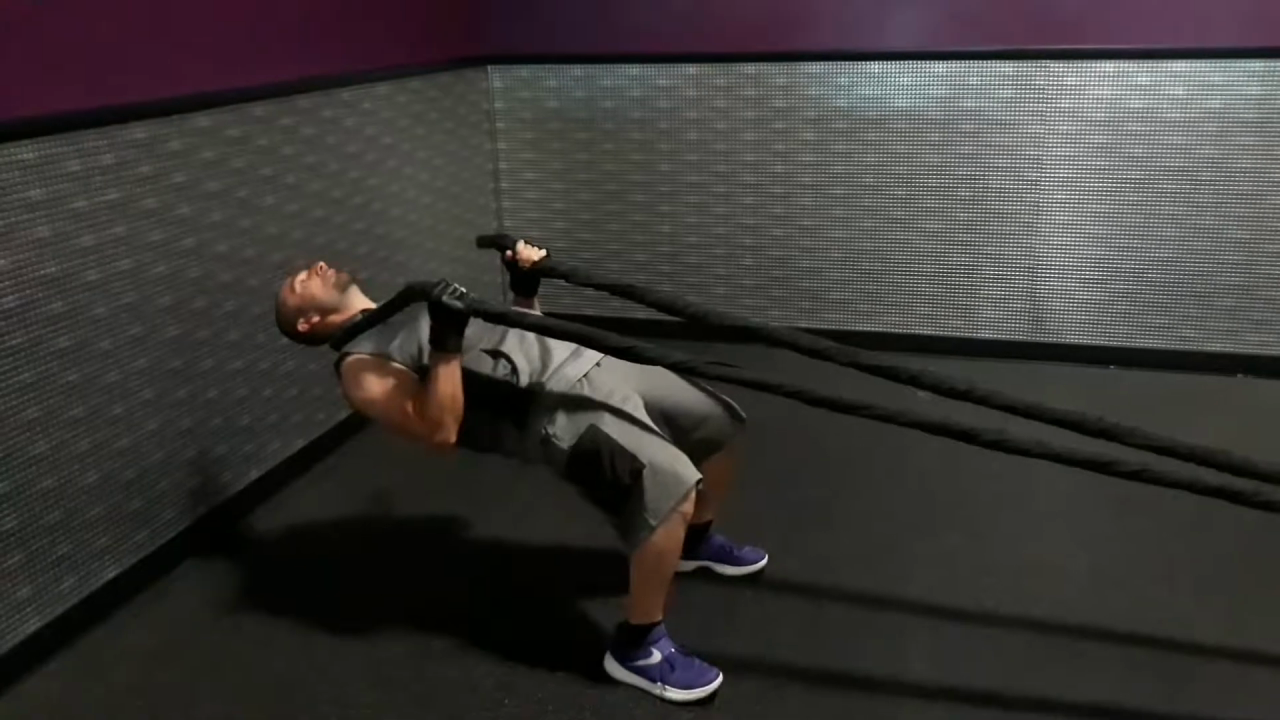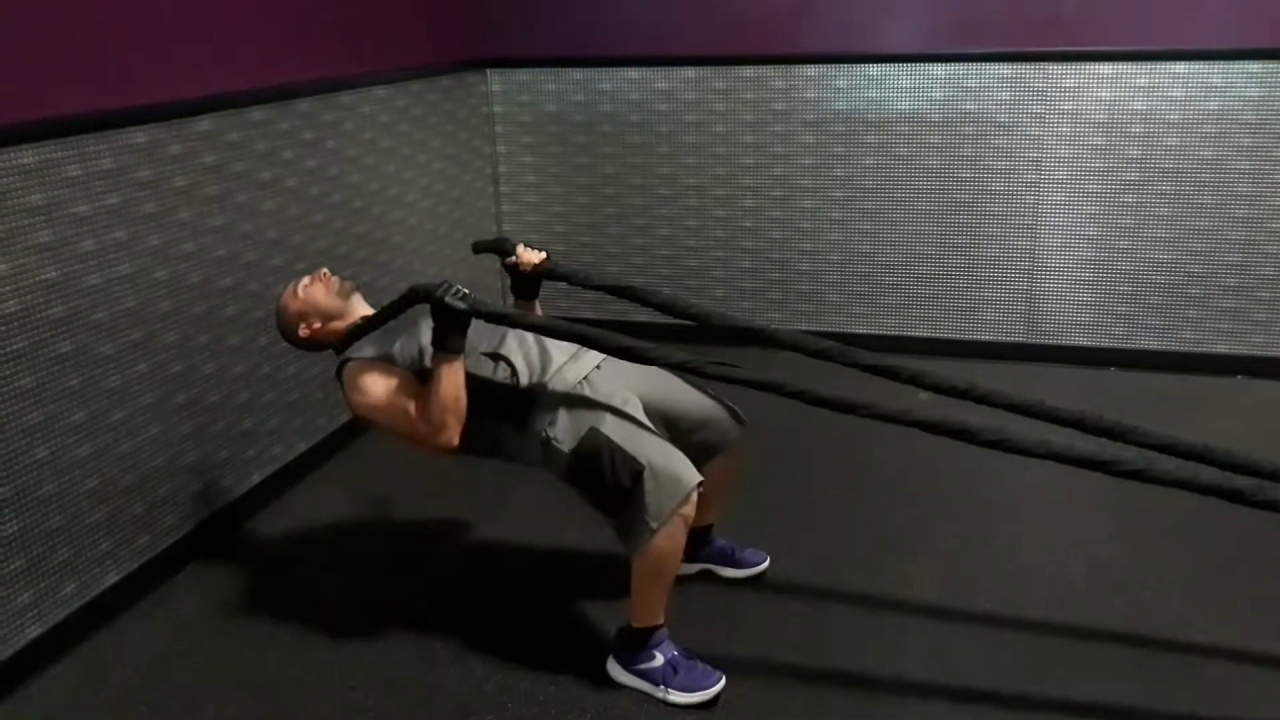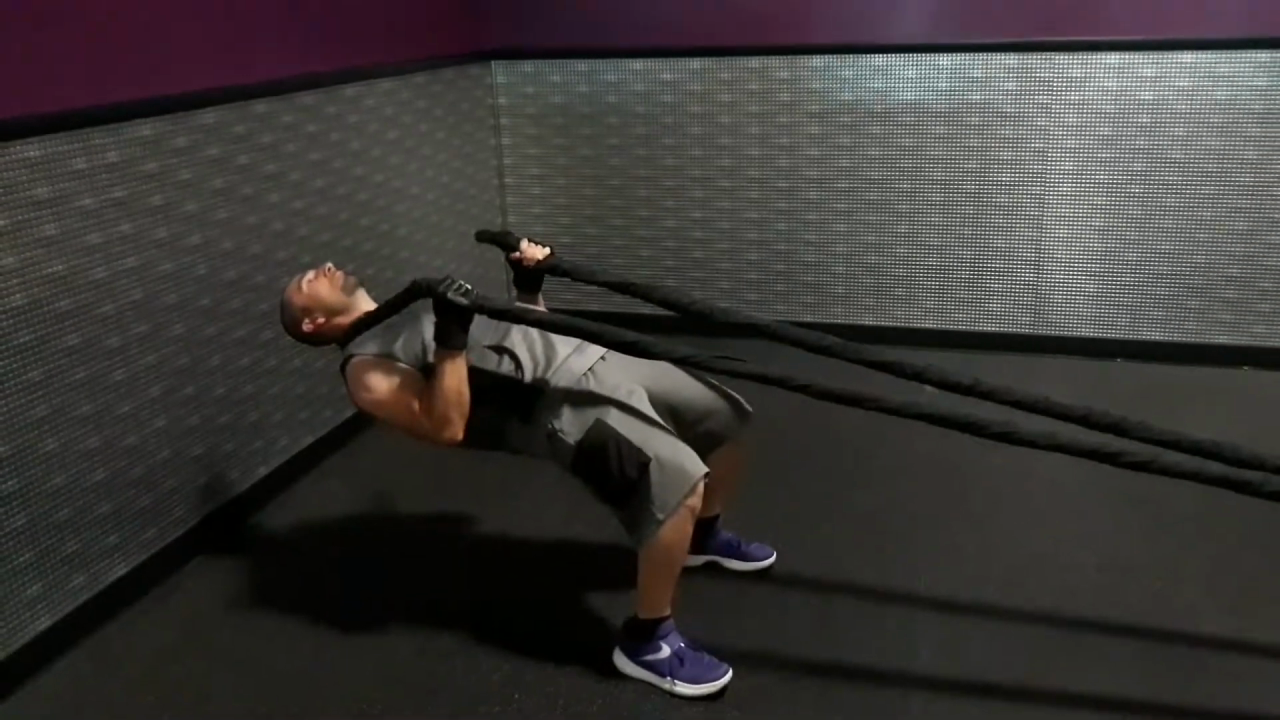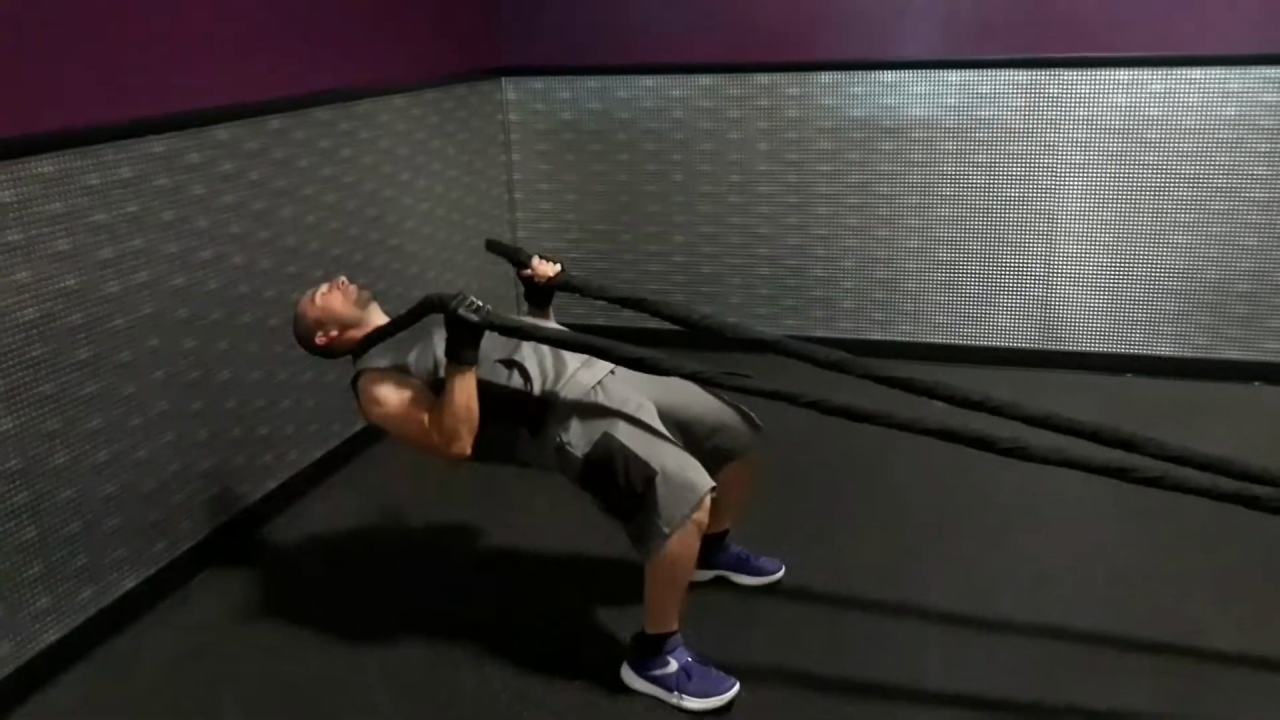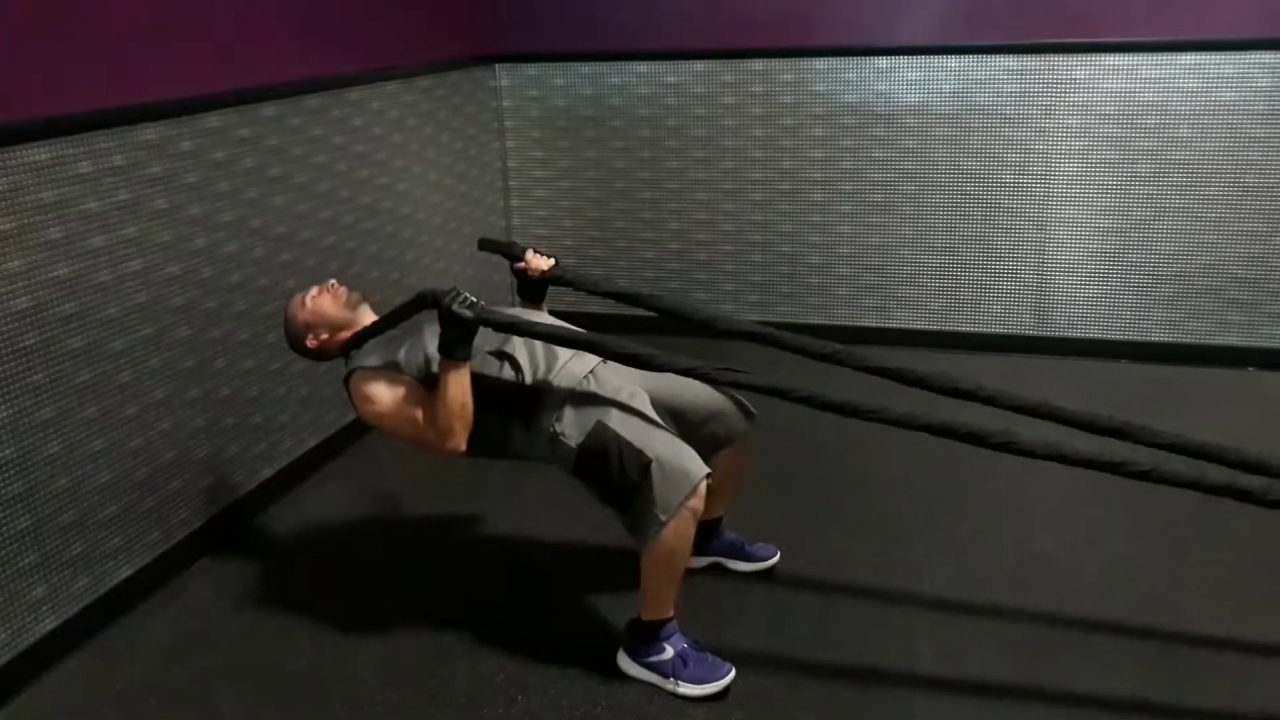
dt=1s
person 1, frame 1
left shoulder: (413, 314)
right shoulder: (360, 365)
right elbow: (440, 431)
left wrist: (524, 285)
right wrist: (446, 341)
right hip: (557, 403)
left knee: (720, 426)
right knee: (672, 486)
left ankle: (696, 540)
right ankle: (637, 646)
person 1, frame 2
left shoulder: (409, 320)
right shoulder: (363, 371)
right elbow: (443, 432)
left wrist: (526, 289)
right wrist: (449, 343)
right hip: (558, 408)
left knee: (722, 430)
right knee: (673, 489)
left ankle: (698, 543)
right ankle: (639, 649)
person 1, frame 3
left shoulder: (409, 317)
right shoulder: (366, 365)
right elbow: (446, 428)
left wrist: (529, 284)
right wrist: (451, 338)
right hip: (562, 398)
left knee: (726, 421)
right knee: (679, 481)
left ankle: (704, 535)
right ankle: (646, 641)
person 1, frame 4
left shoulder: (421, 331)
right shoulder: (377, 379)
right elbow: (455, 442)
left wrist: (539, 298)
right wrist: (460, 353)
right hip: (571, 411)
left knee: (737, 435)
right knee: (686, 496)
left ankle: (712, 550)
right ankle: (655, 655)
person 1, frame 5
left shoulder: (413, 328)
right shoulder: (369, 379)
right elbow: (450, 438)
left wrist: (532, 293)
right wrist: (455, 349)
right hip: (565, 402)
left knee: (729, 421)
right knee: (681, 483)
left ankle: (706, 537)
right ankle: (650, 642)
